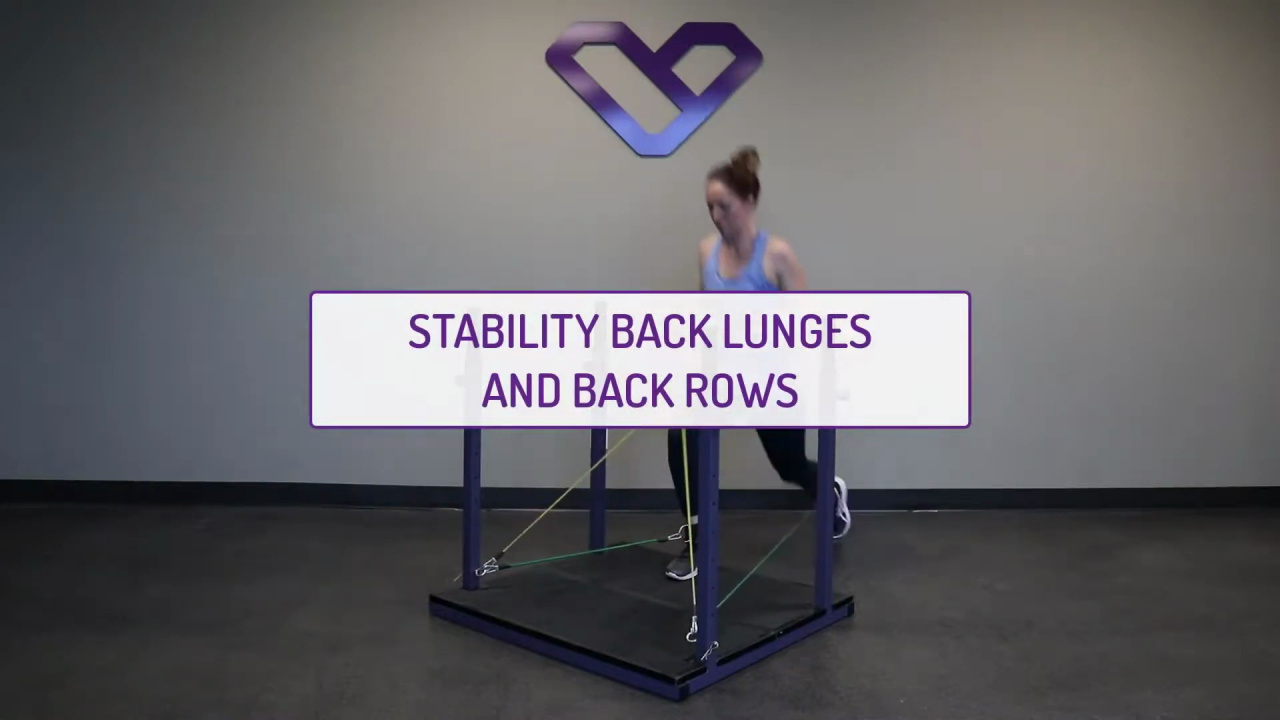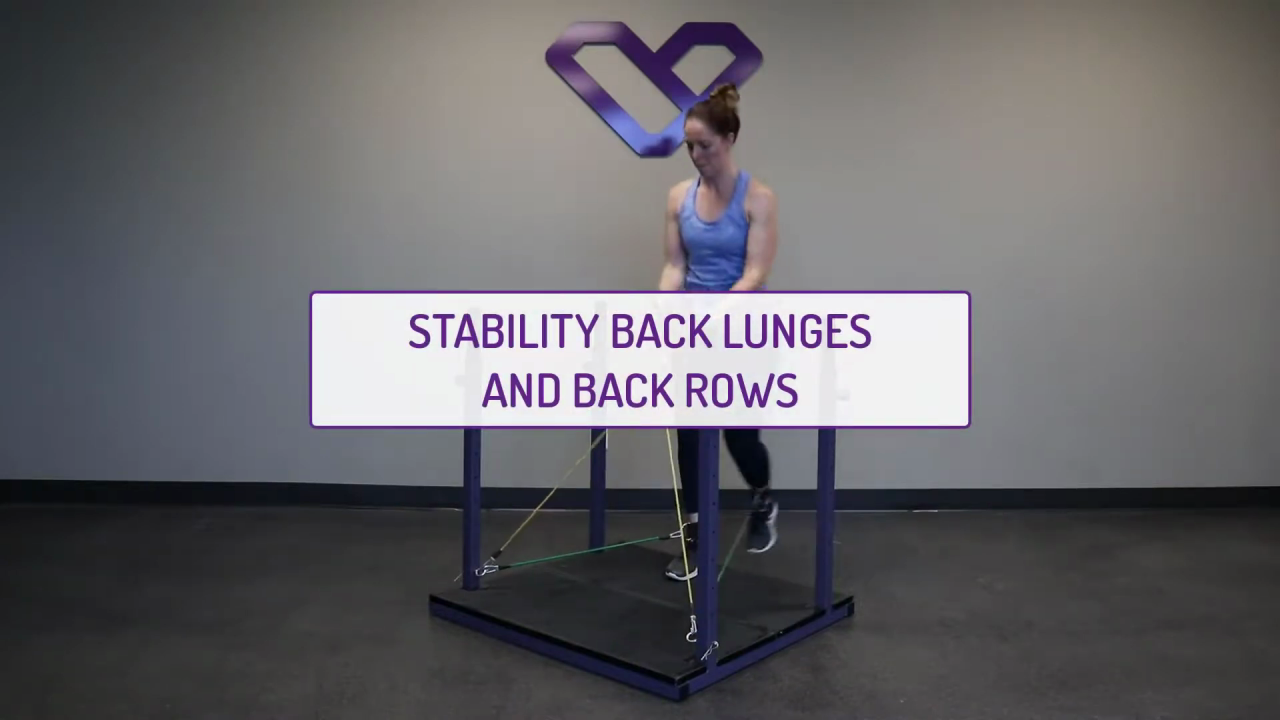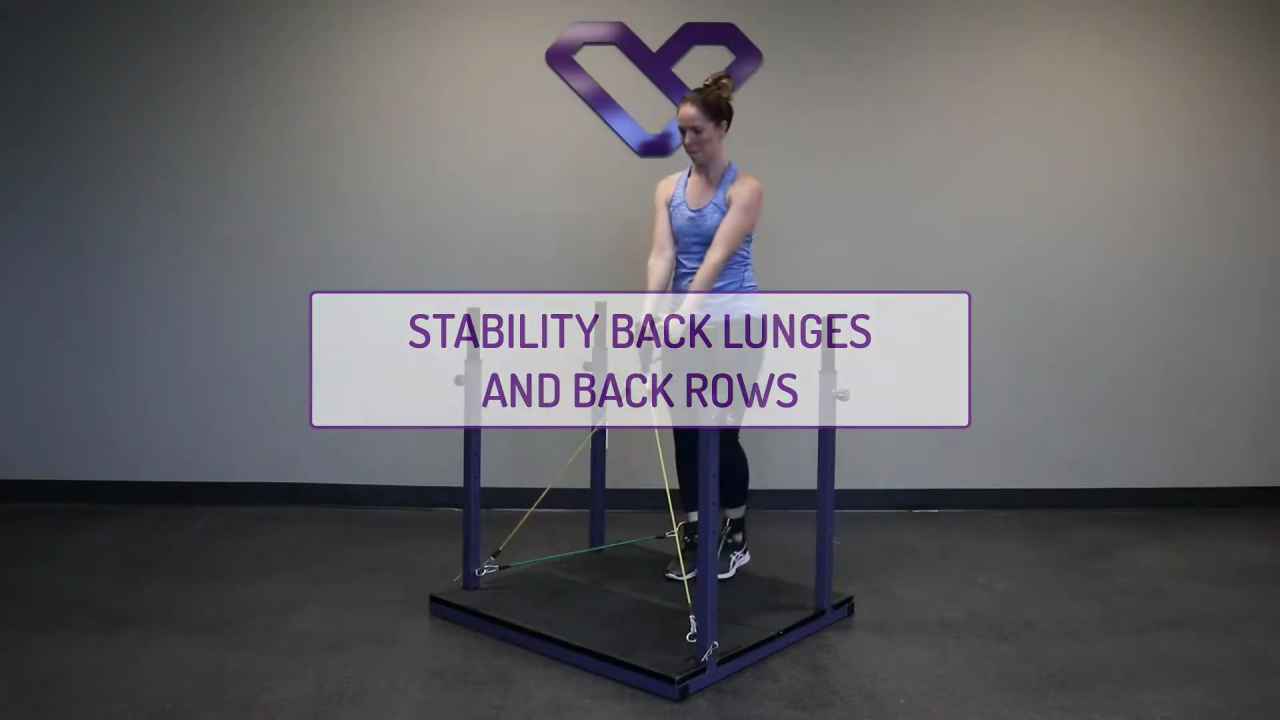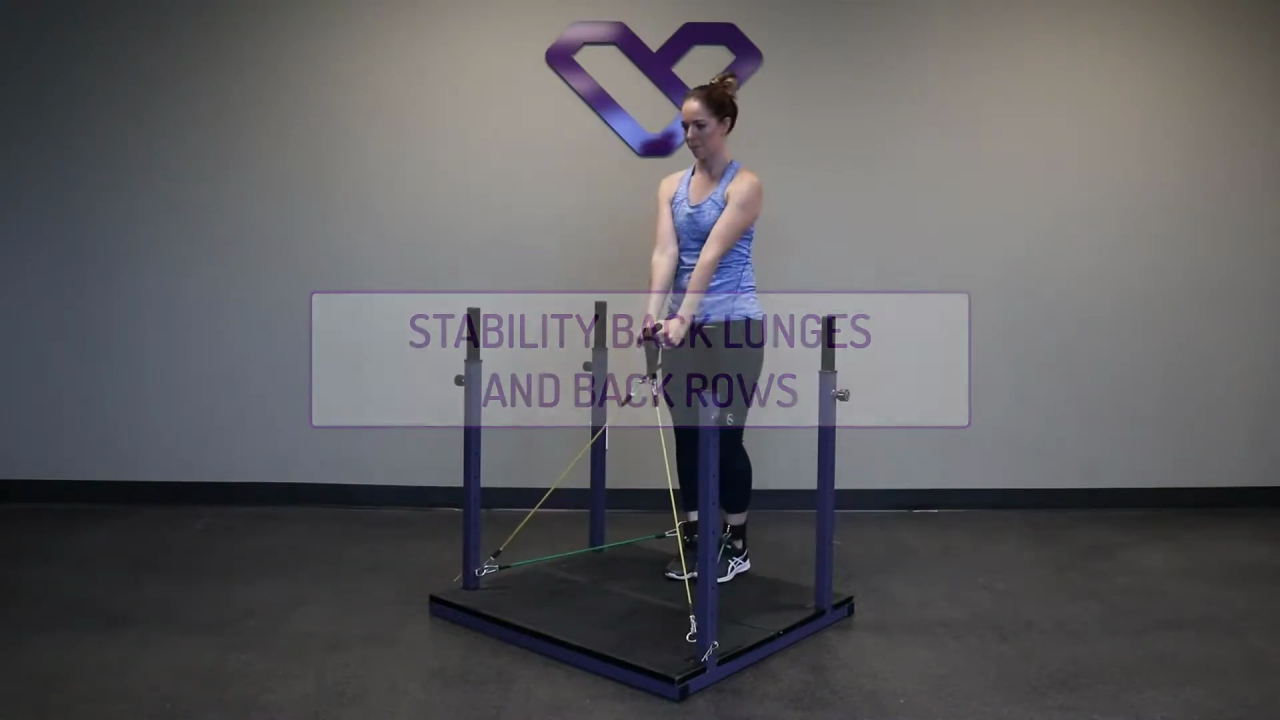
dt=0.3s
person 1, frame 1
left shoulder: (778, 255)
right shoulder: (708, 251)
left knee: (789, 465)
right knee: (681, 433)
left ankle: (833, 492)
right ankle: (697, 540)
person 1, frame 2
left shoulder: (757, 197)
right shoulder: (679, 197)
left elbow: (757, 274)
right elbow: (675, 267)
left knee: (740, 436)
right knee: (688, 434)
left ankle: (763, 505)
right ankle: (694, 537)
person 1, frame 3
left shoulder: (745, 189)
right shoulder: (668, 188)
left elbow: (717, 259)
right elbow: (661, 256)
left wrist: (682, 317)
right wrist: (650, 315)
left hip: (732, 325)
right hip: (683, 327)
left knee: (721, 434)
right knee: (686, 434)
left ankle: (736, 537)
right ankle: (692, 538)
person 1, frame 4
left shoulder: (745, 185)
right shoulder: (671, 185)
left elbow: (712, 255)
right elbow: (665, 253)
left wrist: (683, 319)
right wrist: (654, 314)
left hip: (733, 325)
right hip: (683, 326)
left knee: (725, 436)
right knee: (686, 434)
left ankle: (736, 544)
right ankle: (692, 538)
